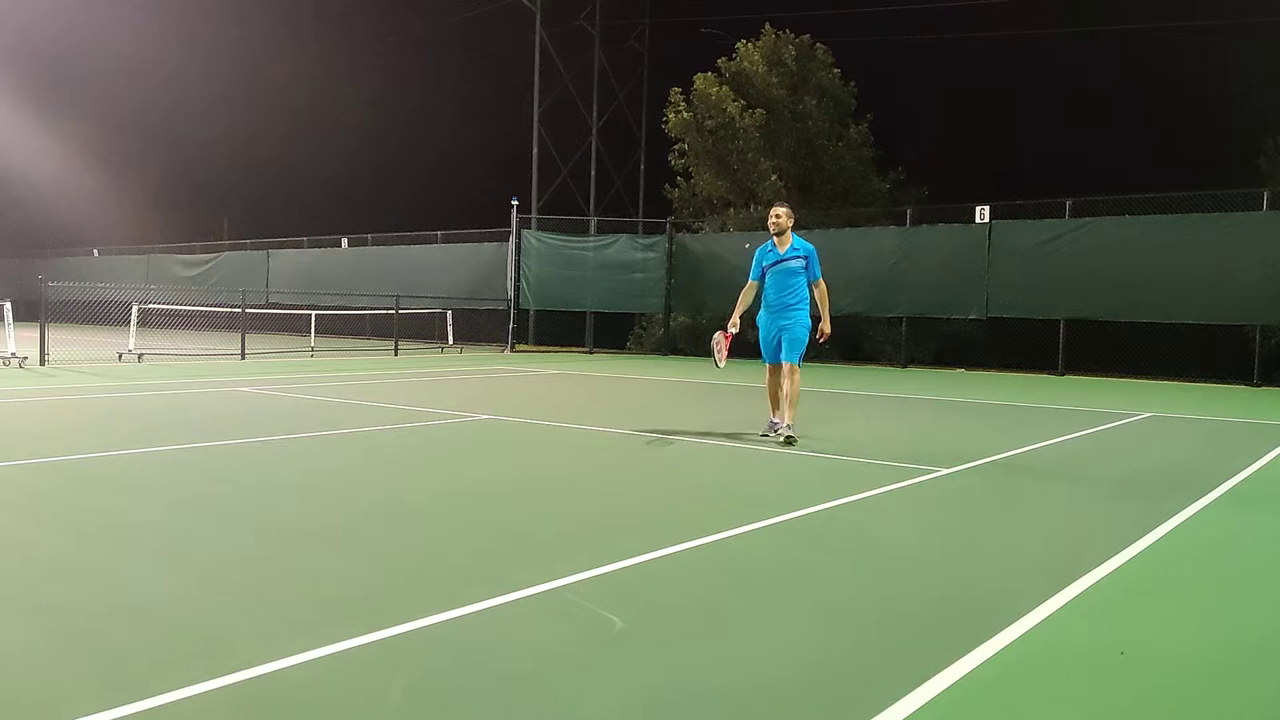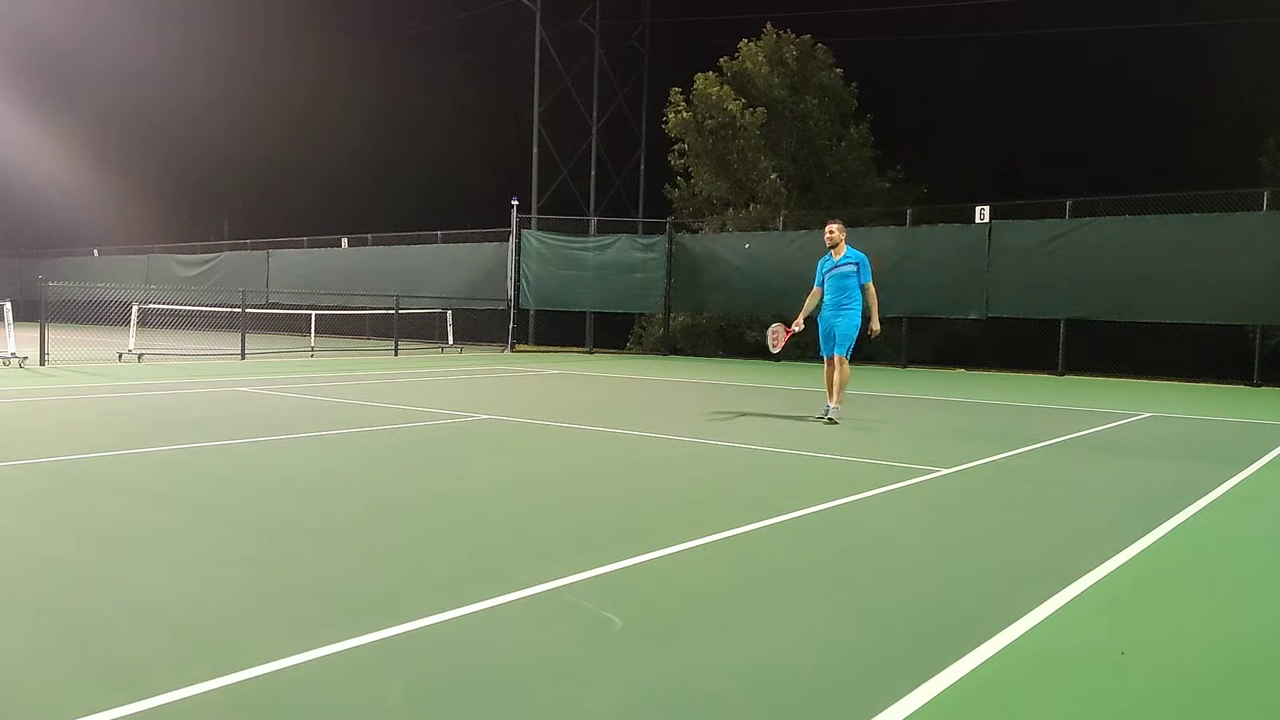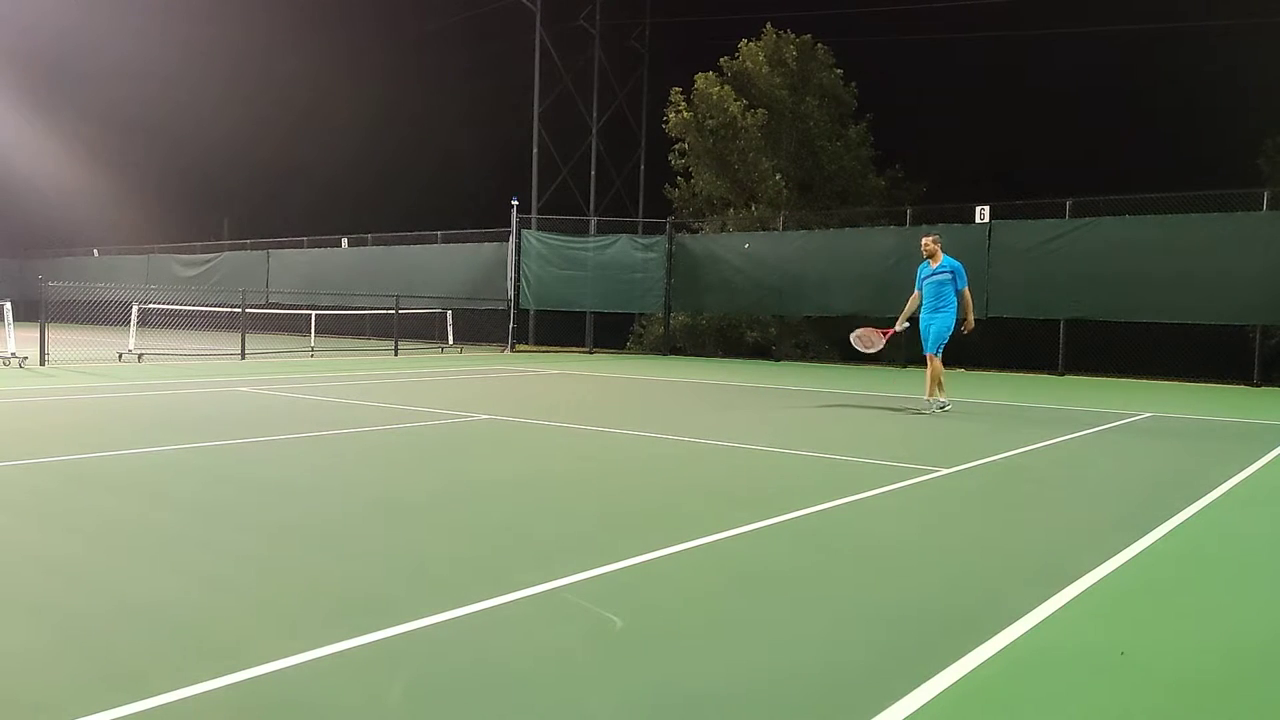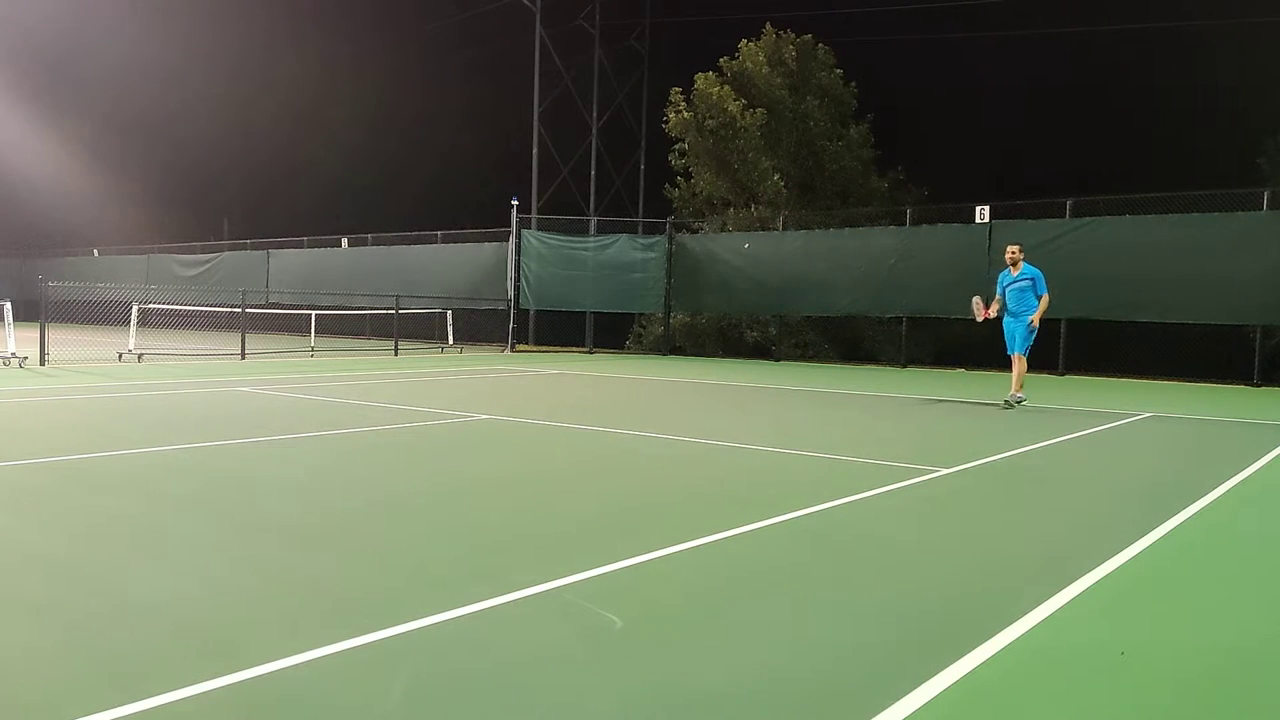
dt=1s
person 1, frame 1
left shoulder: (807, 250)
right shoulder: (762, 252)
left elbow: (818, 285)
right elbow: (750, 288)
left wrist: (825, 319)
right wrist: (736, 315)
left hip: (797, 319)
right hip: (769, 319)
left knee: (790, 368)
right knee: (772, 369)
left ankle: (787, 425)
right ankle: (775, 420)
person 1, frame 2
left shoulder: (858, 258)
right shoulder: (823, 262)
left elbow: (870, 289)
right elbow: (816, 293)
left wrist: (875, 318)
right wrist: (801, 317)
left hip: (849, 316)
right hip: (827, 317)
left knee: (841, 359)
right knee: (829, 360)
left ankle: (836, 406)
right ankle: (831, 404)
person 1, frame 3
left shoulder: (953, 266)
right shoulder: (922, 268)
left elbow: (965, 292)
right elbow: (916, 296)
left wrist: (969, 317)
right wrist: (902, 318)
left hip: (944, 318)
right hip: (926, 318)
left knee: (932, 355)
right knee: (932, 358)
left ankle: (933, 397)
right ankle: (941, 399)
person 1, frame 4
left shoulder: (1034, 273)
right shoulder: (1003, 276)
left elbow: (1045, 297)
right elbow: (998, 298)
left wrist: (1037, 315)
right wrist: (993, 308)
left hip: (1027, 321)
right hip: (1010, 321)
left knee: (1018, 355)
right knee: (1013, 357)
left ankle: (1015, 393)
right ankle: (1019, 394)
